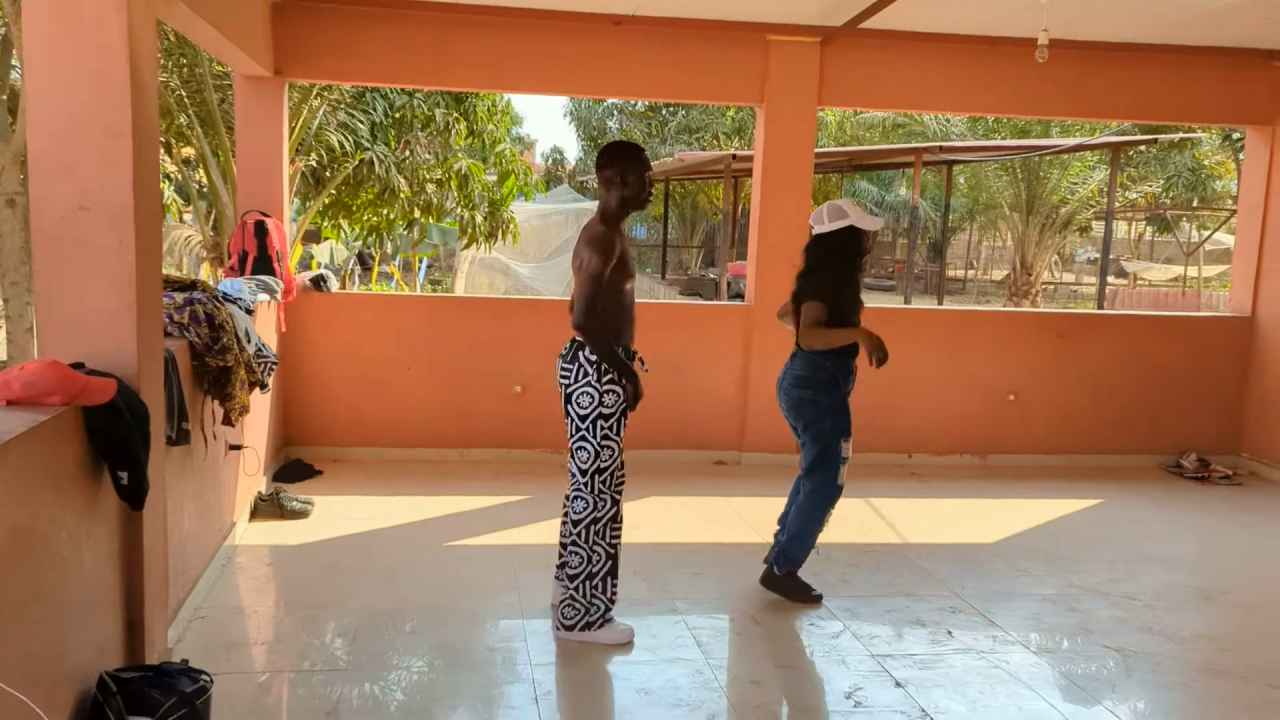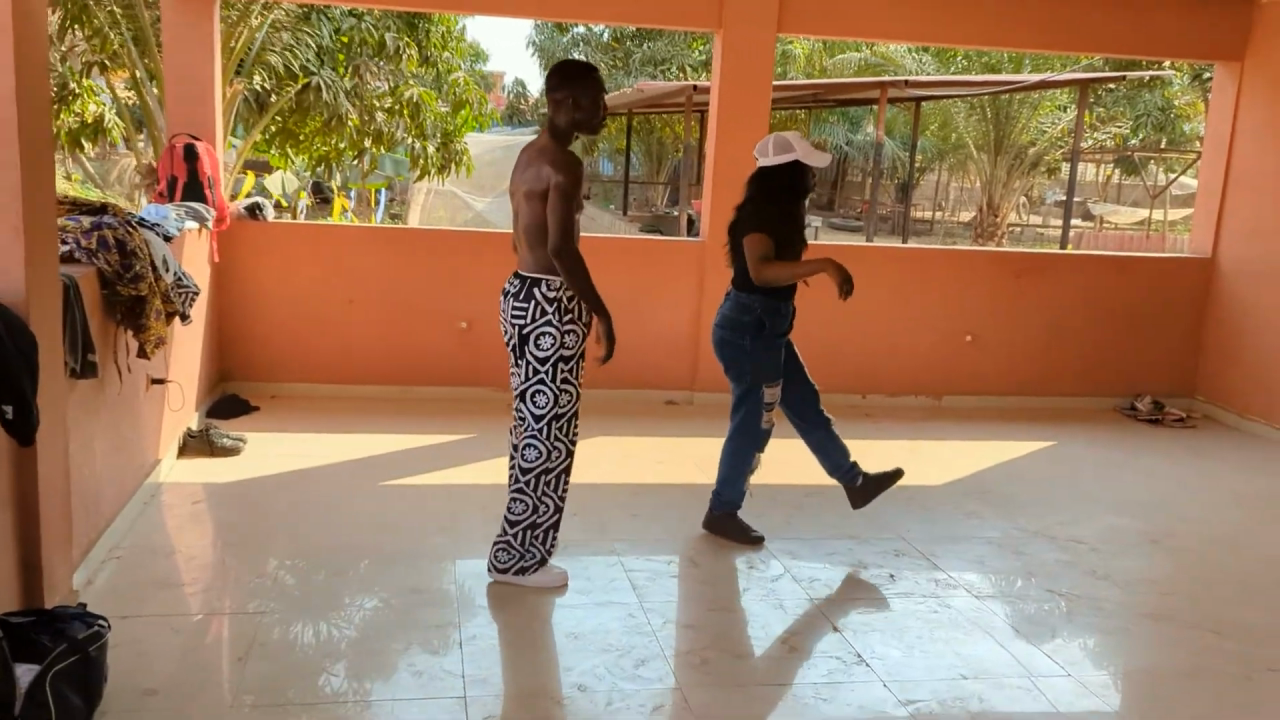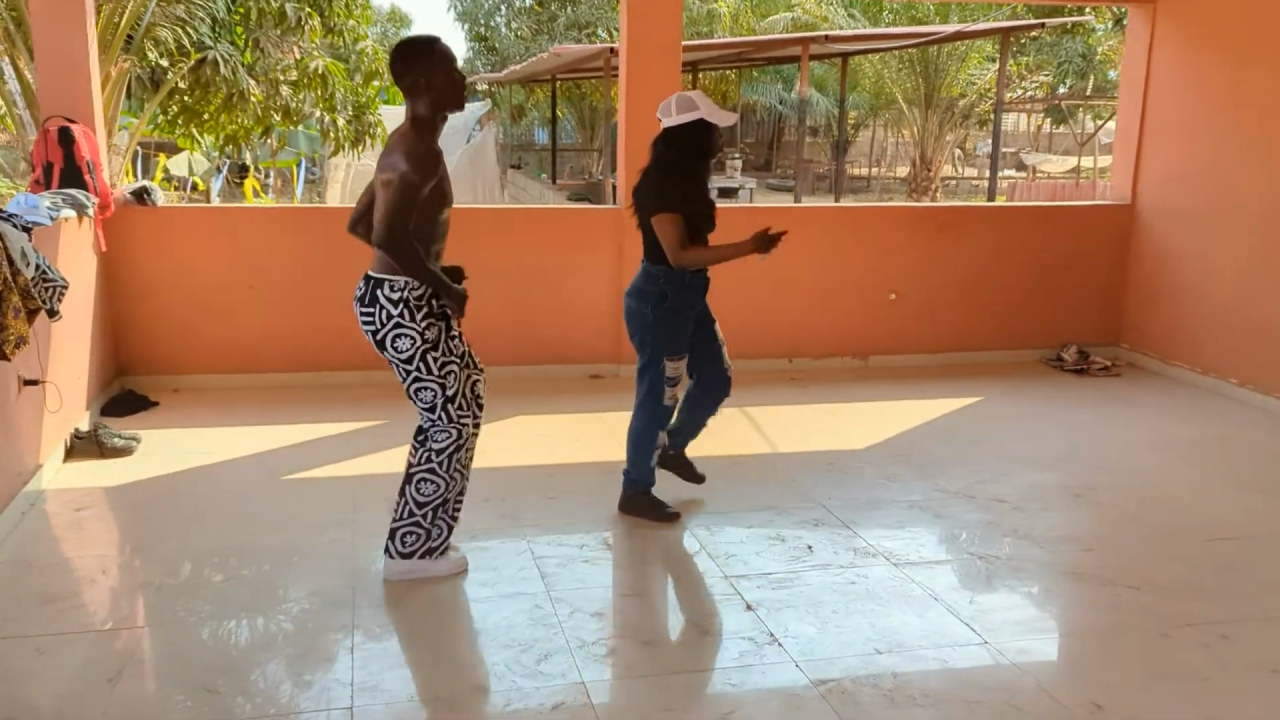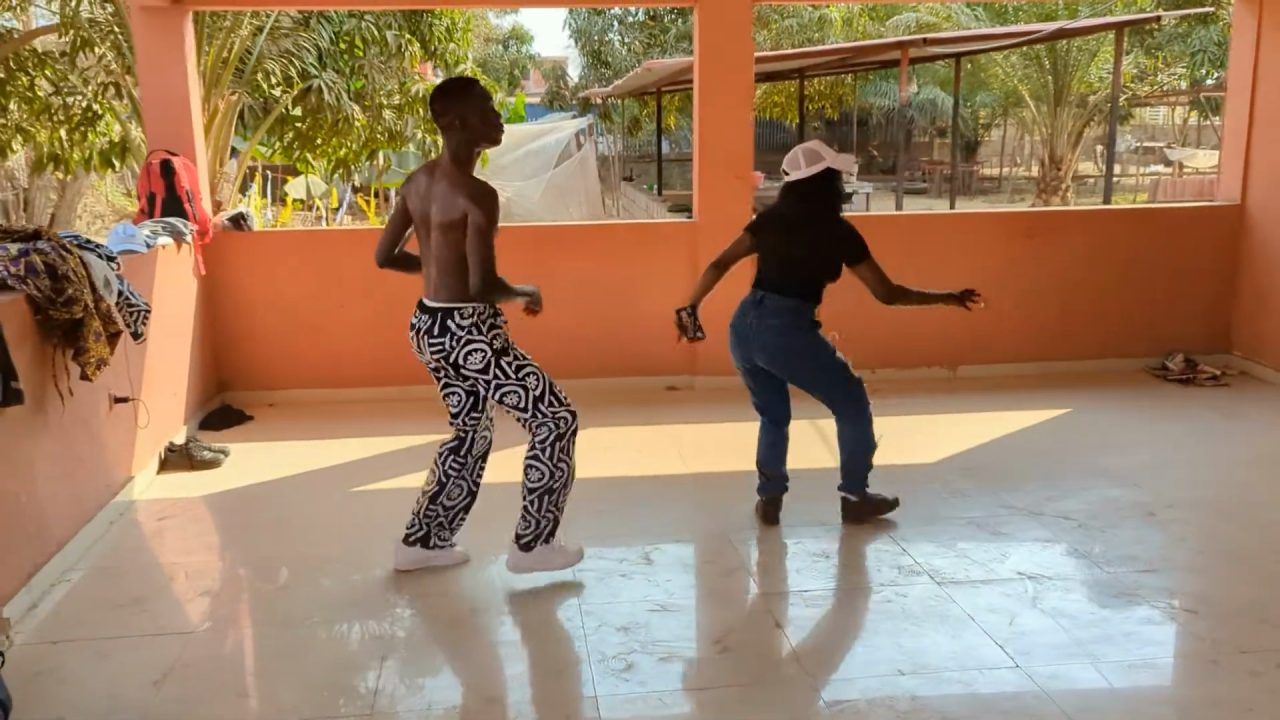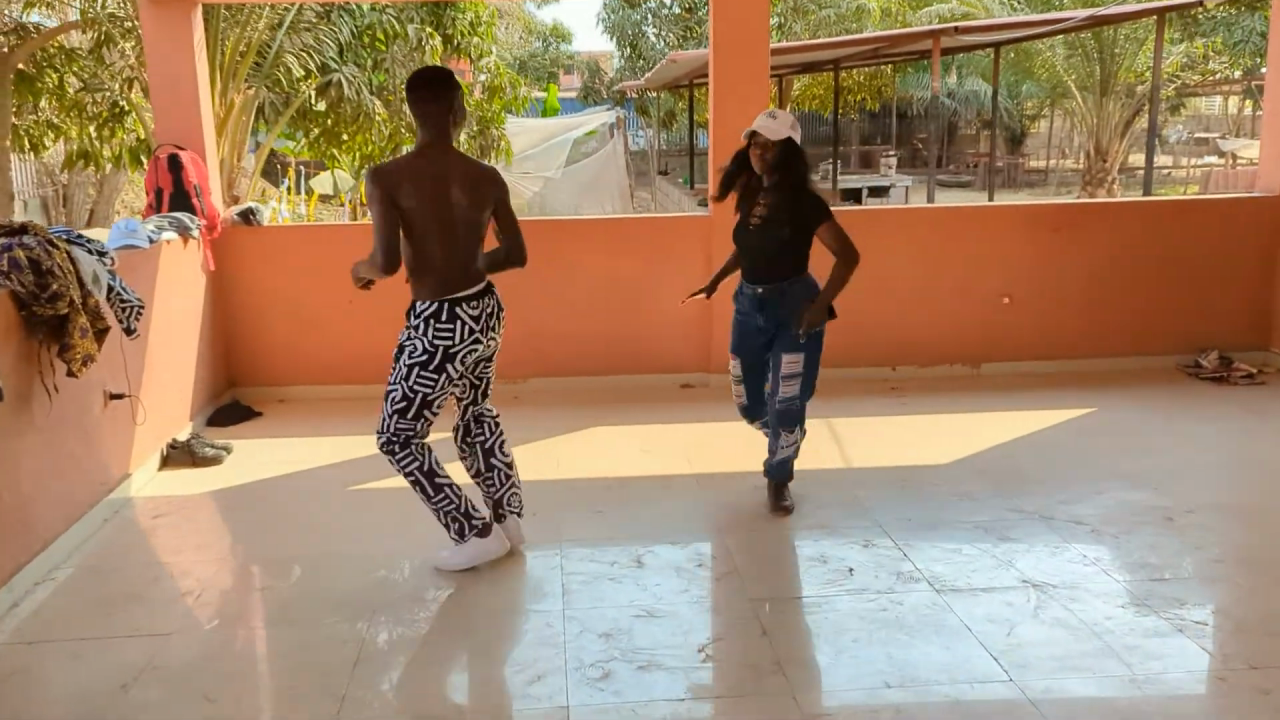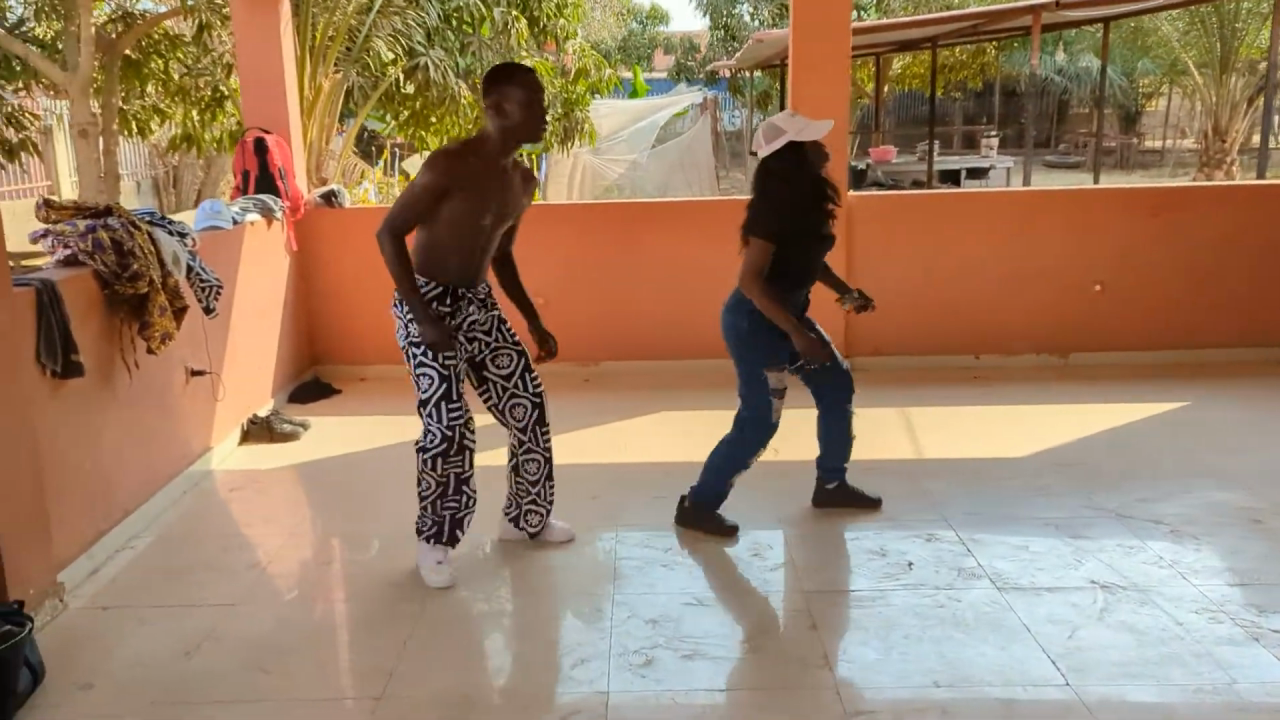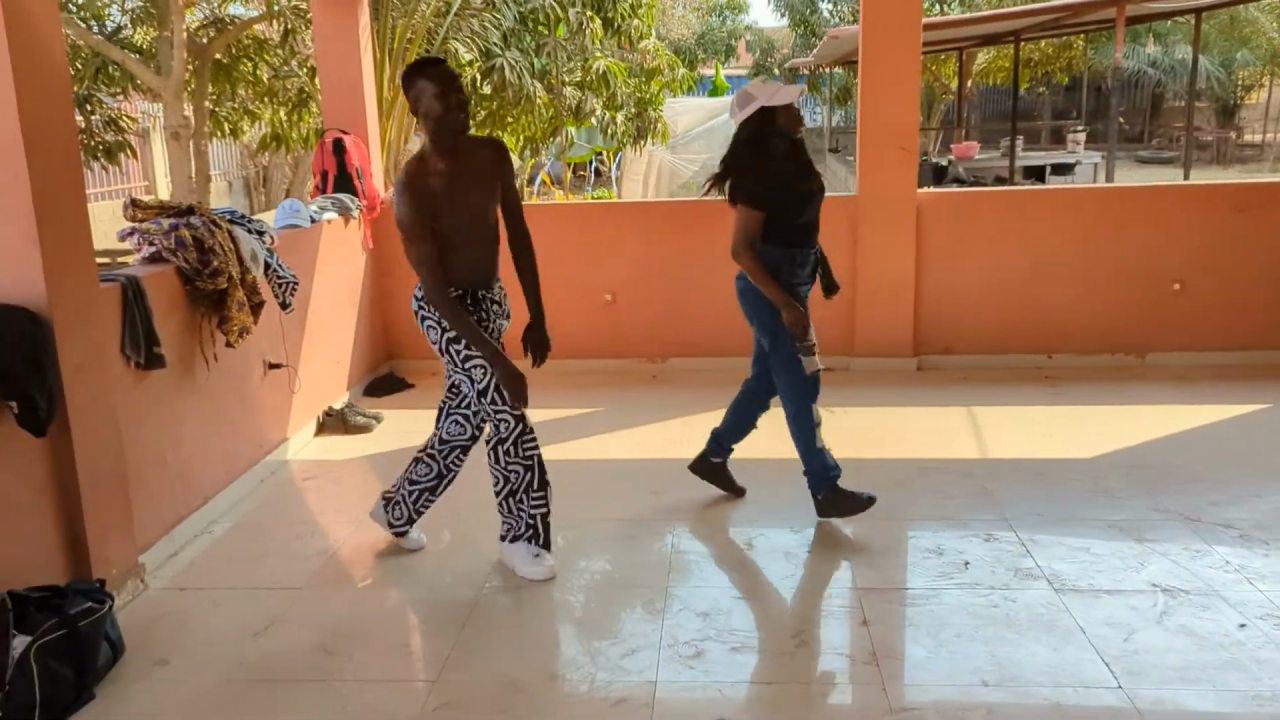
dt=0.7s
person 1, frame 1
left shoulder: (611, 234)
right shoulder: (601, 239)
right elbow: (581, 319)
left wrist: (621, 370)
right wrist: (624, 373)
left hip: (599, 366)
right hip: (595, 369)
left knee: (589, 482)
right knee: (597, 489)
left ankle: (572, 582)
right ankle: (582, 614)
person 1, frame 2
left shoulder: (530, 155)
right shoulder: (564, 164)
right elbow: (561, 248)
right wrist: (600, 312)
left hip: (522, 293)
right hip: (549, 303)
left knee: (532, 424)
right knee: (549, 434)
left ankle: (521, 540)
right ankle: (518, 558)
person 1, frame 3
left shoulder: (407, 145)
right shoulder: (419, 152)
left elbow: (358, 223)
right elbow: (388, 237)
right wrist: (441, 288)
left hip: (405, 296)
right hip: (399, 302)
left knee: (467, 386)
right knee: (444, 420)
left ankle: (424, 511)
right ankle: (411, 550)
person 1, frame 4
left shoulder: (417, 180)
right shoulder: (477, 196)
left elbow: (384, 256)
right elbow: (481, 288)
right wrist: (525, 293)
left hip: (430, 326)
right hip: (469, 331)
left knee: (471, 434)
right knee: (555, 420)
left ankle: (422, 542)
right ankle: (532, 543)
person 1, frame 5
left shoulder: (389, 177)
right shoulder: (489, 177)
left elbow: (385, 261)
right elbow: (515, 256)
left wrist: (363, 268)
left hip: (436, 322)
right hip: (484, 309)
left knee: (399, 437)
right knee: (476, 413)
left ankle: (476, 535)
right ankle: (508, 519)
person 1, frame 6
left shoulder: (521, 181)
right shoulder: (449, 164)
right elbow: (389, 234)
left wrist: (536, 322)
right wrist: (424, 315)
left hip: (478, 303)
right hip: (428, 304)
left knee: (527, 409)
right knee: (448, 428)
left ankle: (528, 518)
right ankle: (435, 539)
person 1, frame 7
left shoulder: (494, 155)
right shoulder: (412, 189)
left elbow: (517, 233)
right elbow: (434, 288)
left wrist: (538, 314)
right wrist: (498, 357)
left hip: (489, 301)
right hip: (450, 309)
left knee: (464, 417)
right knee: (505, 419)
left ankle: (397, 507)
right ankle: (520, 539)
person 2, frame 1
left shoulder: (821, 275)
right shoulder: (829, 279)
left elbow: (785, 313)
right elbow: (809, 337)
right wrist: (859, 334)
left hip: (806, 383)
right hip: (818, 388)
left knee: (816, 473)
right knee: (825, 482)
left ankle: (783, 547)
right ankle: (781, 569)
person 2, frame 2
left shoulder: (772, 213)
right shoulder: (762, 214)
right elbow: (759, 271)
left wrist: (799, 268)
right wrist: (825, 265)
left hip: (765, 328)
right hip: (748, 329)
left knee: (806, 405)
right knee: (752, 423)
left ankle: (854, 481)
right ankle: (721, 513)
person 2, frame 3
left shoulder: (683, 180)
right shoulder: (665, 183)
right elbow: (679, 254)
right wrist: (747, 247)
left hip: (684, 299)
right hip: (660, 301)
left knee: (715, 378)
right knee: (657, 395)
left ankle: (672, 448)
right ankle: (636, 492)
person 2, frame 4
left shoulder: (771, 219)
right shoulder: (837, 232)
left elbow: (719, 264)
right elbow: (886, 292)
left wrist: (689, 308)
right wrist: (943, 298)
left hip: (746, 329)
right hip: (789, 332)
left knee: (773, 415)
right knee: (852, 403)
left ankle: (770, 496)
right ankle: (854, 497)
person 2, frame 5
left shoulder: (803, 201)
right shoulder: (748, 196)
left elbow: (848, 254)
left wrist: (822, 301)
right wrist: (715, 280)
left hip: (796, 308)
right hip: (750, 306)
left knee: (787, 404)
right knee: (747, 400)
left ankle: (779, 478)
right ankle: (781, 439)
person 2, frame 6
left shoulder: (810, 198)
right shoulder: (775, 207)
right elbow: (750, 280)
left wrist: (845, 291)
right wrist: (797, 331)
left hip: (787, 317)
right hip: (755, 323)
left knee: (838, 387)
right knee: (759, 423)
left ankle: (832, 484)
right ankle: (698, 505)
person 2, frame 7
left shoulder: (789, 157)
right shoulder: (760, 172)
right elbow: (741, 250)
left wrist: (820, 268)
right wrist: (786, 302)
left hip: (783, 280)
right hip: (770, 288)
left knee: (767, 377)
right knee: (800, 382)
left ankle: (713, 456)
right ankle: (825, 488)
